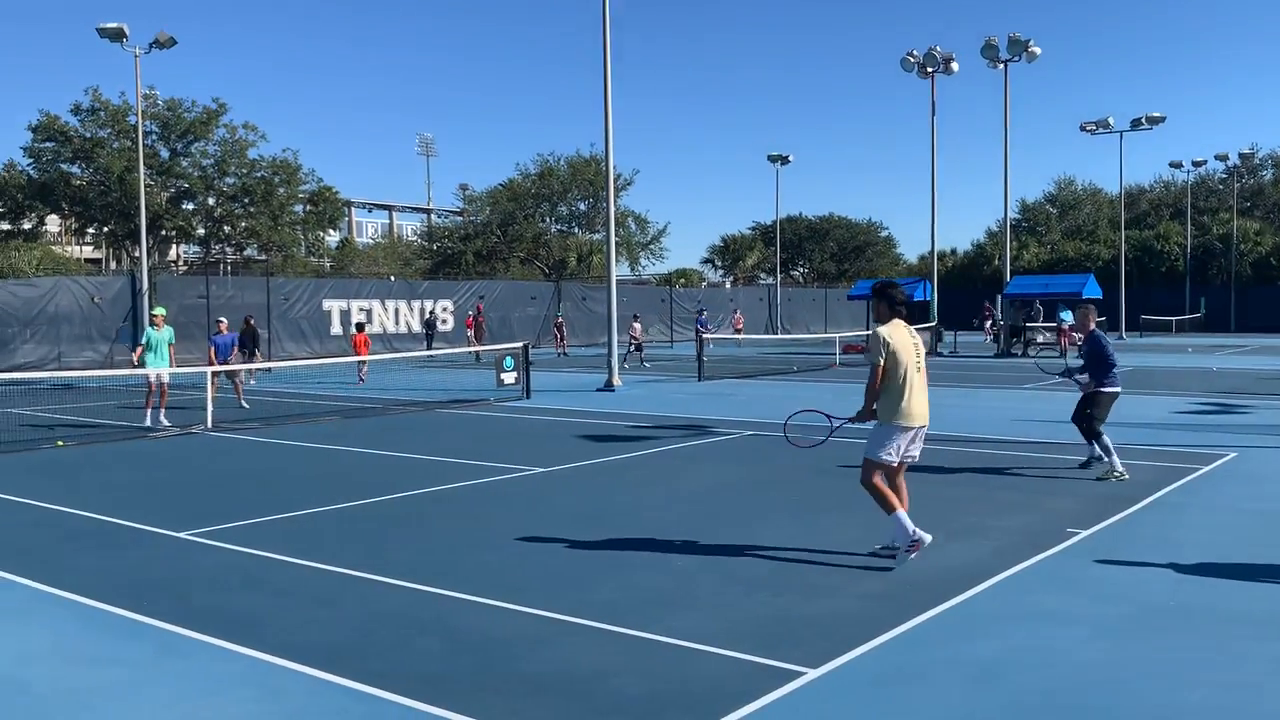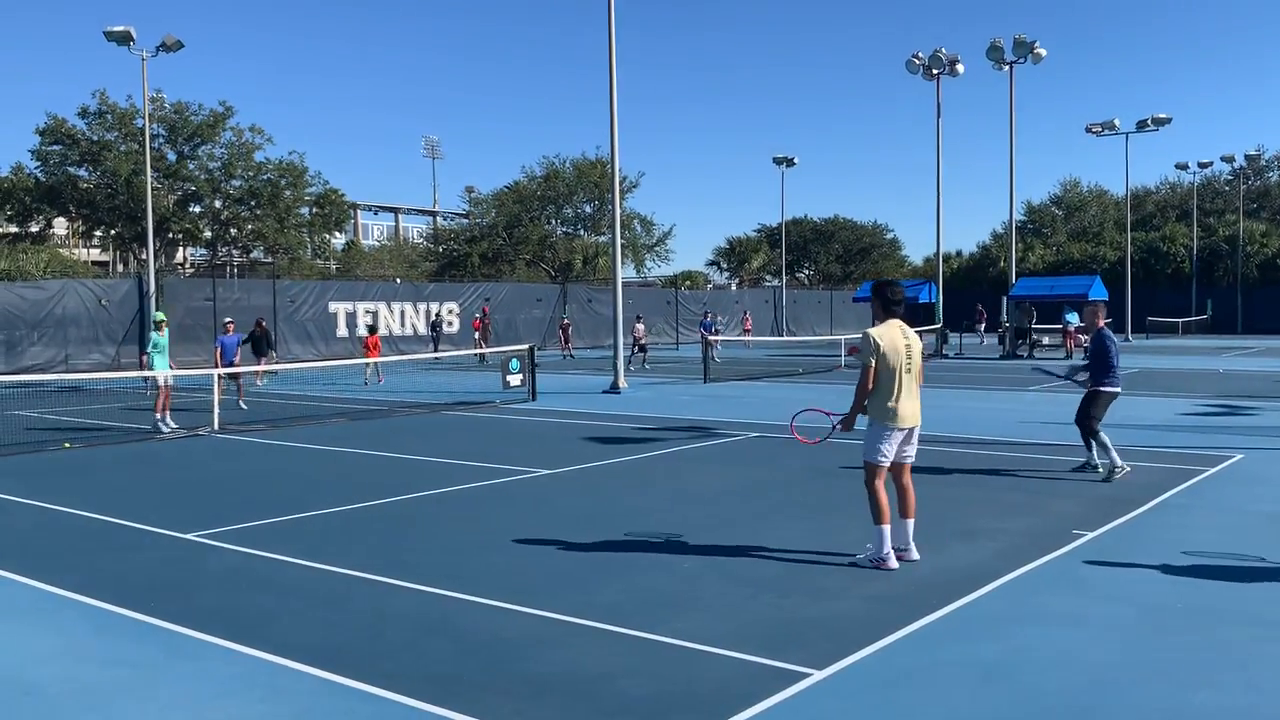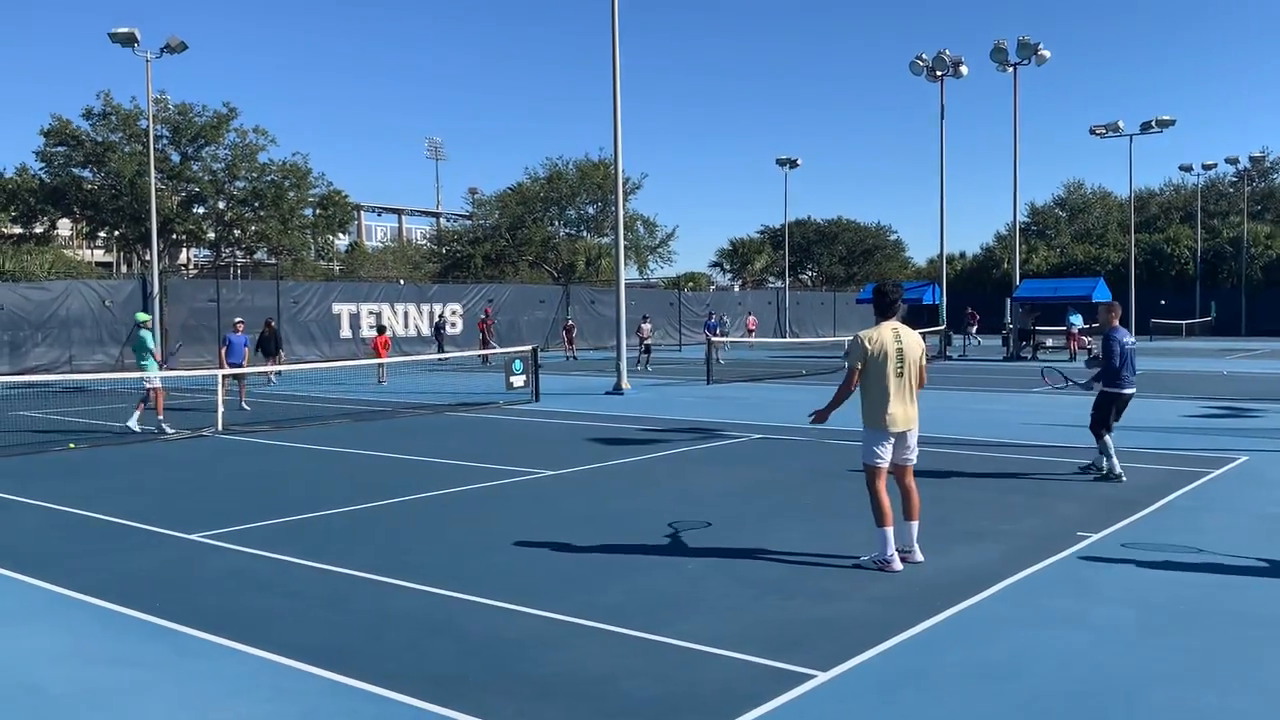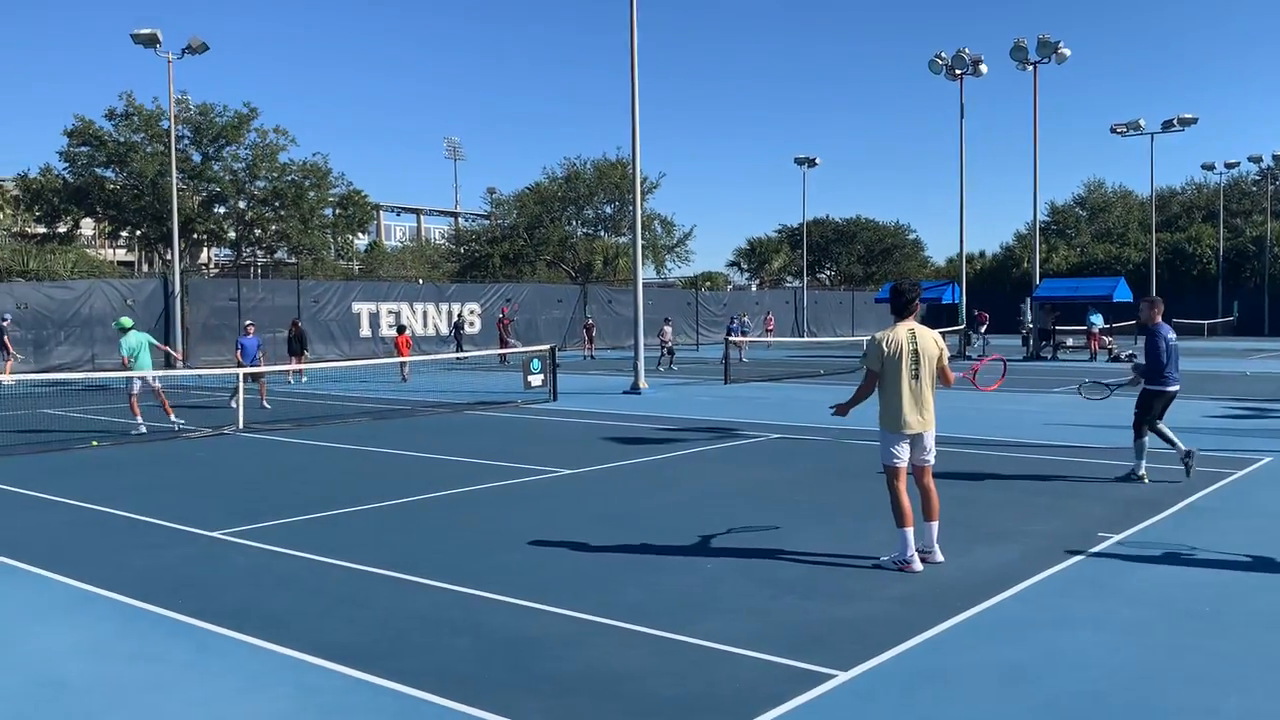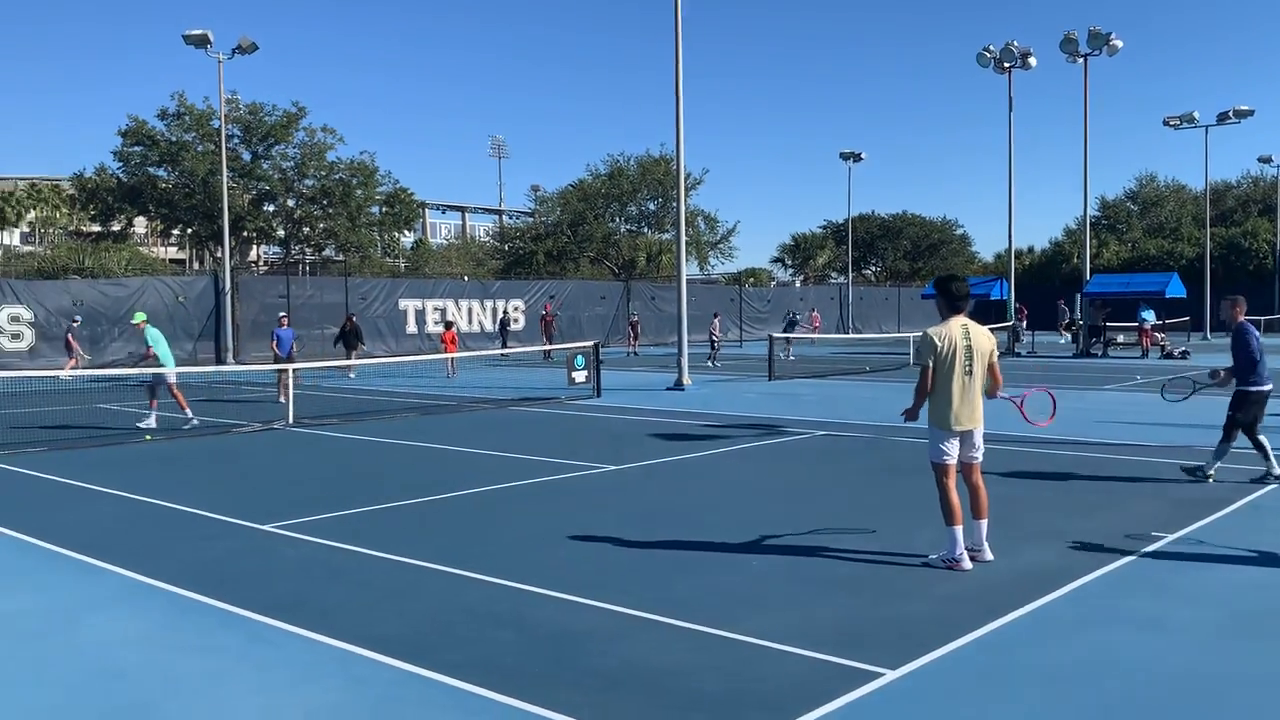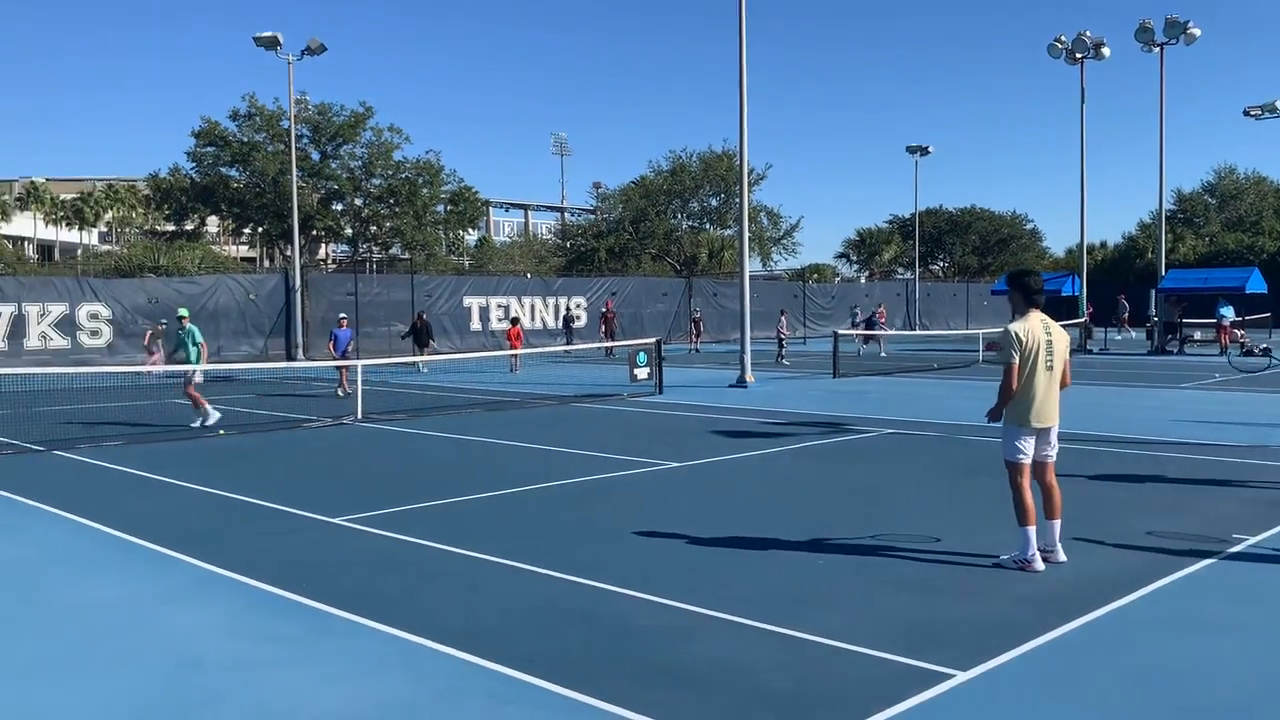
dt=0.3s
person 1, frame 1
left shoulder: (882, 334)
right shoulder: (914, 335)
left elbow: (875, 383)
left wrist: (865, 411)
left hip: (896, 419)
right hip: (919, 416)
left knee: (870, 477)
right knee: (895, 476)
left ankle: (912, 534)
right ankle: (901, 542)
person 1, frame 2
left shoulder: (874, 335)
right shoulder: (912, 335)
left elbow: (866, 384)
left wrist: (852, 414)
left hip: (886, 419)
right hip: (911, 417)
left knee: (874, 481)
right knee: (902, 479)
left ankle: (884, 553)
right ankle: (907, 545)
person 1, frame 3
left shoulder: (864, 339)
right shoulder: (915, 338)
left elbow: (849, 385)
right elbow: (921, 383)
left wrist: (826, 411)
left hip: (879, 423)
right hip: (908, 420)
left knee: (877, 485)
right knee: (906, 481)
left ankle: (888, 555)
right ankle: (911, 547)
person 1, frame 4
left shoulder: (881, 340)
right shoulder: (934, 337)
left elbow: (869, 386)
right elbow: (948, 380)
left wrist: (847, 406)
right wrist: (955, 375)
left hip: (895, 424)
right hip: (925, 422)
left knee: (897, 486)
right knee: (926, 481)
left ankle: (909, 555)
right ankle: (931, 547)
person 1, frame 5
left shoulder: (933, 335)
right shoulder: (984, 334)
left elbow: (926, 385)
right elbow: (996, 382)
left wrist: (915, 409)
right wrist: (991, 392)
left hip: (944, 420)
right hip: (974, 419)
left knee: (947, 483)
right knee: (974, 479)
left ankle: (957, 554)
right ankle: (980, 546)
person 1, frame 6
left shoulder: (1015, 330)
right shoulder: (1058, 330)
left elbow: (1010, 383)
right elbow: (1065, 380)
left wrist: (997, 409)
left hip: (1021, 419)
right hip: (1049, 416)
left knee: (1020, 482)
right knee: (1047, 479)
left ankle: (1029, 554)
right ankle: (1053, 546)
